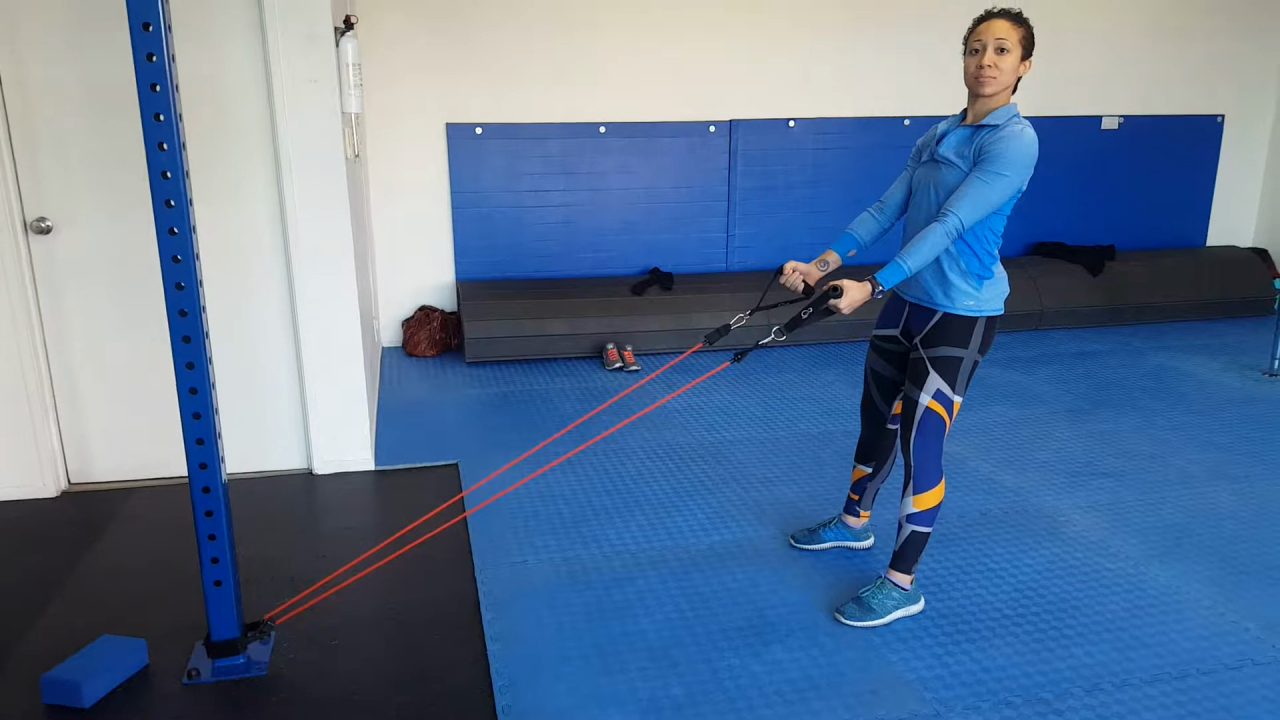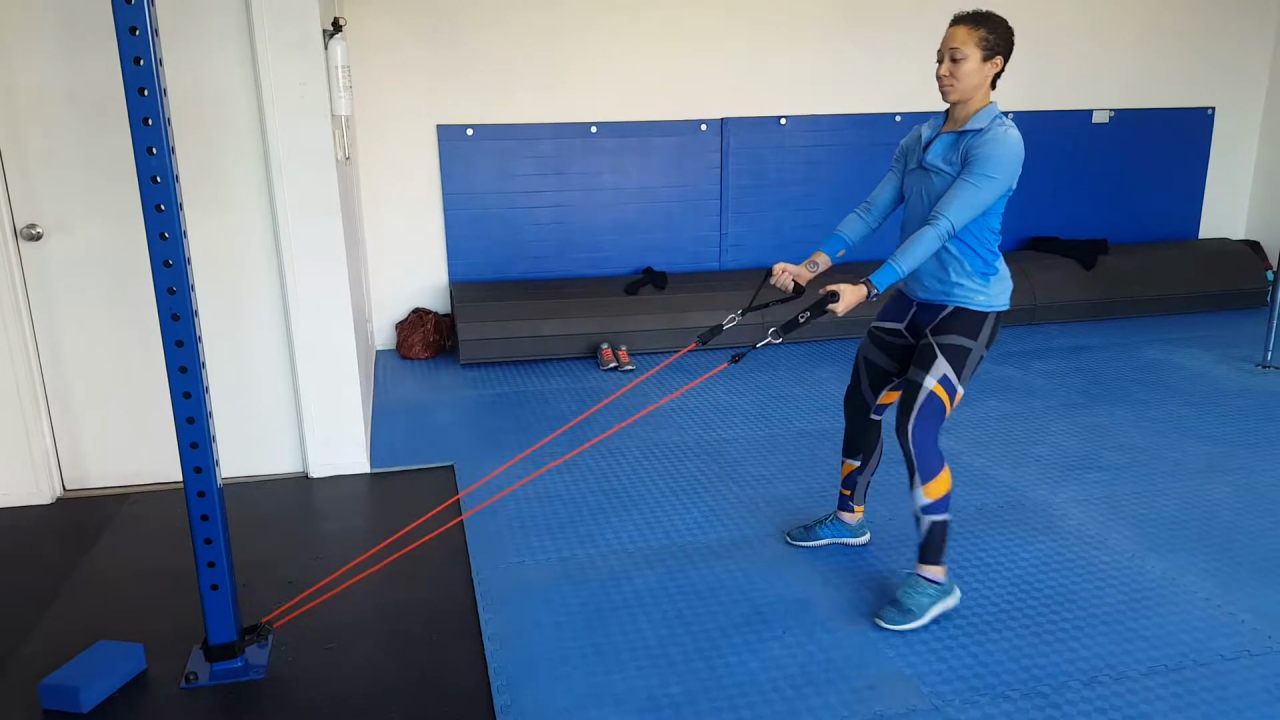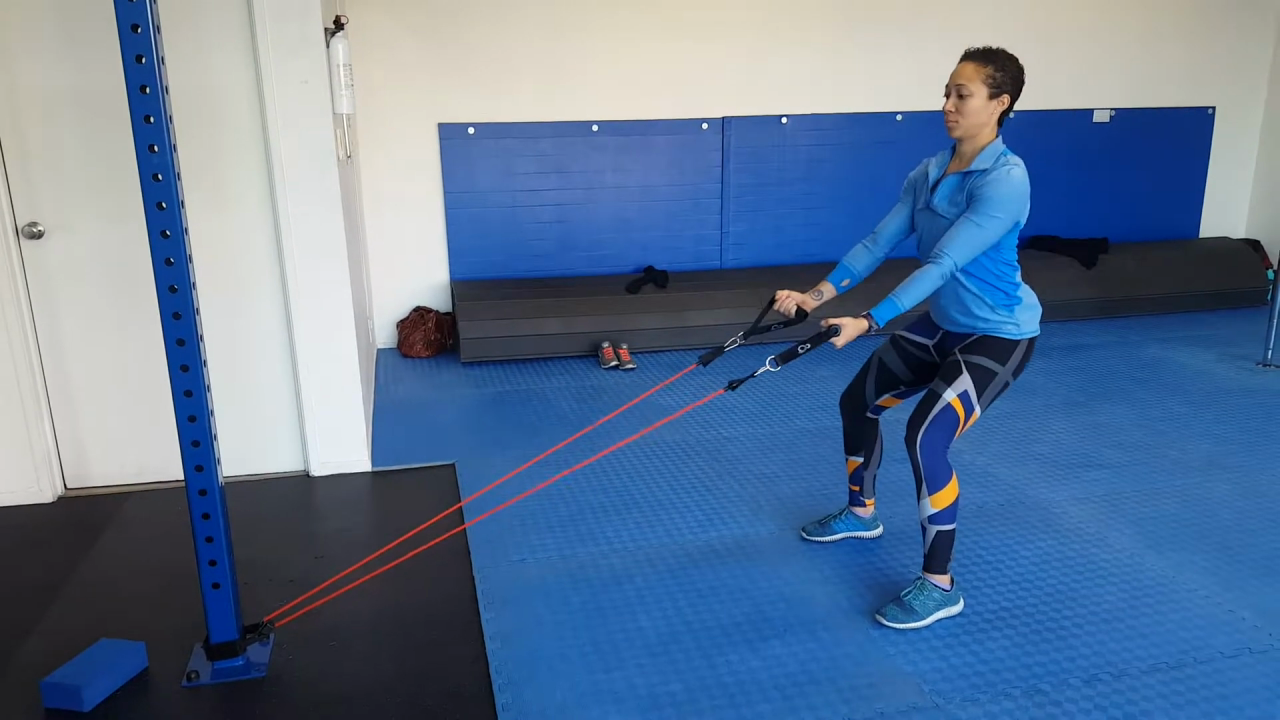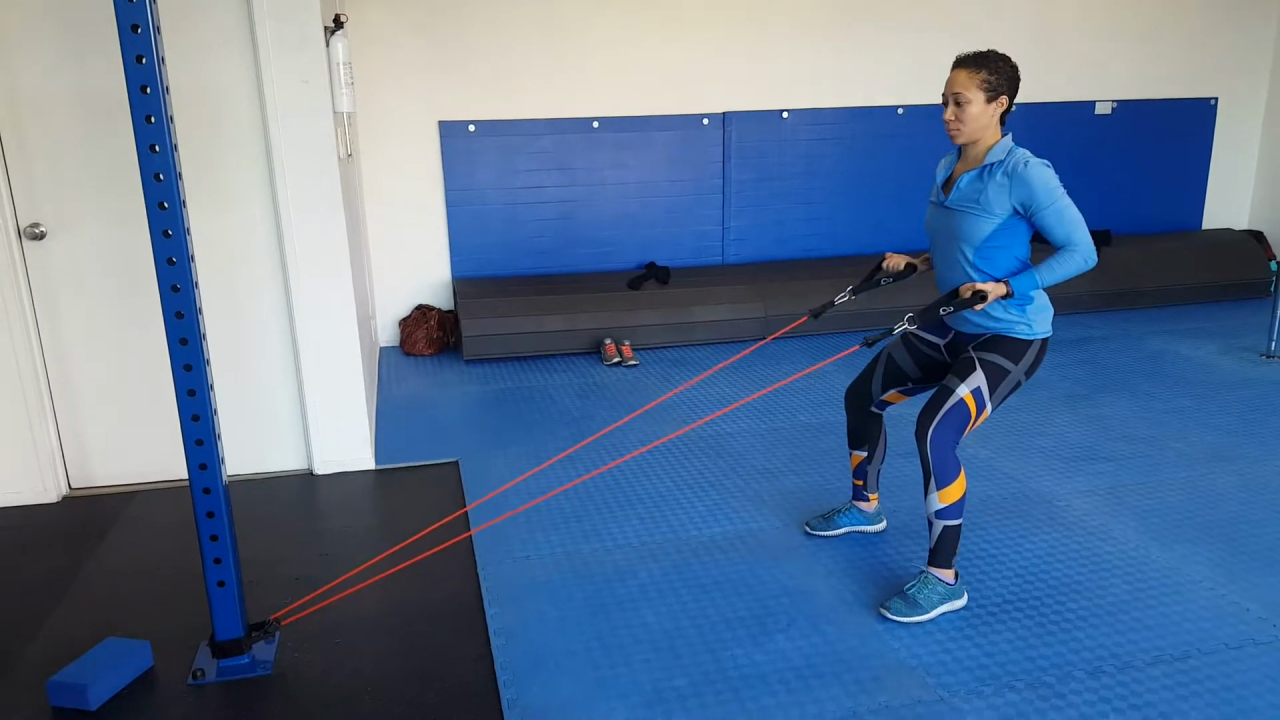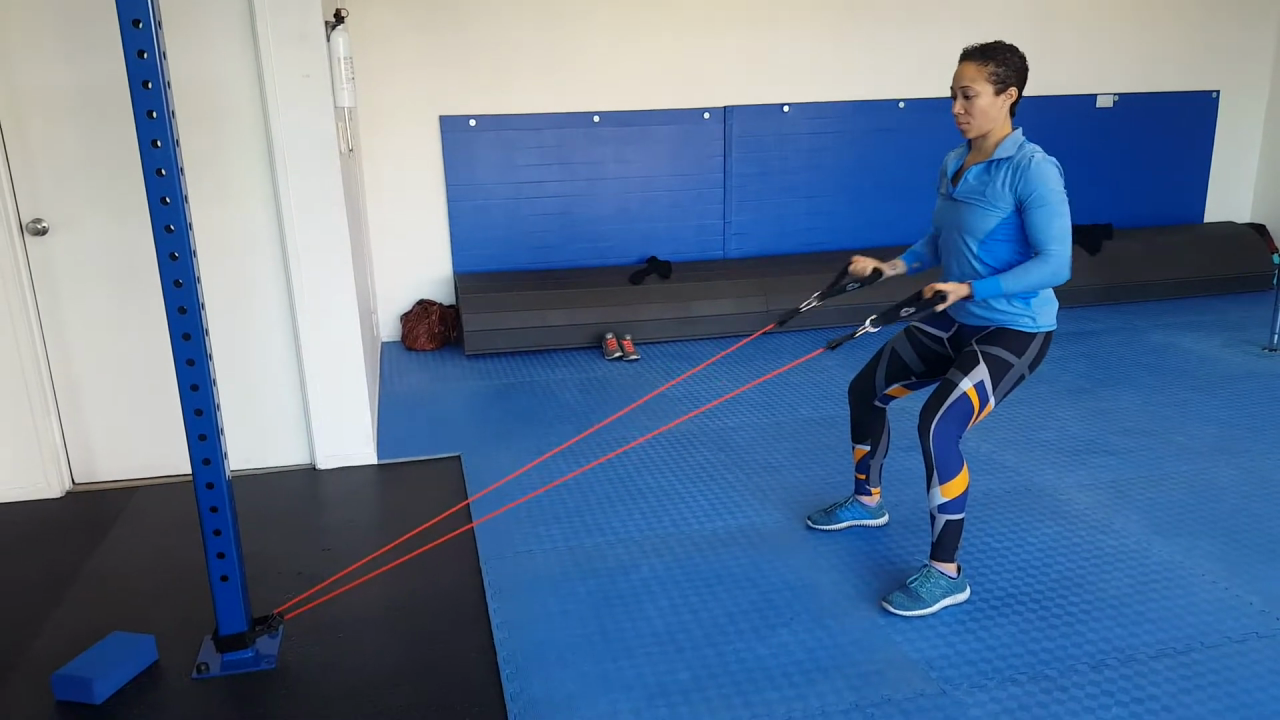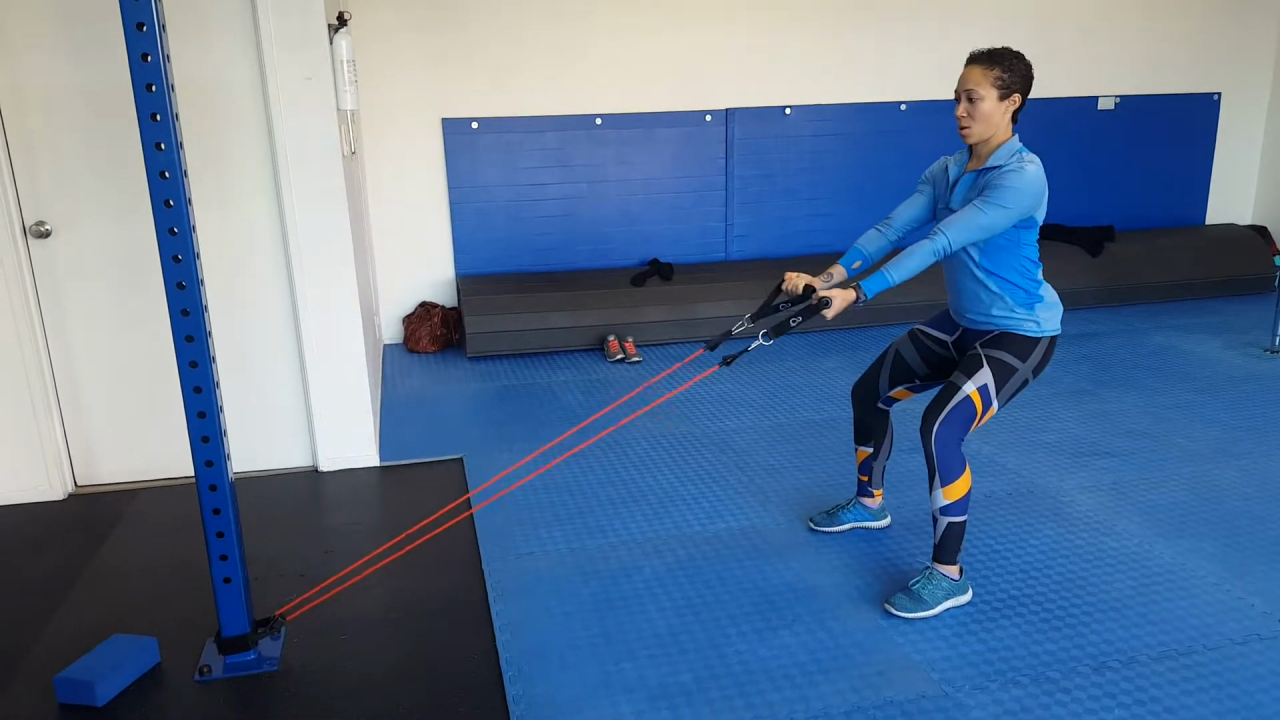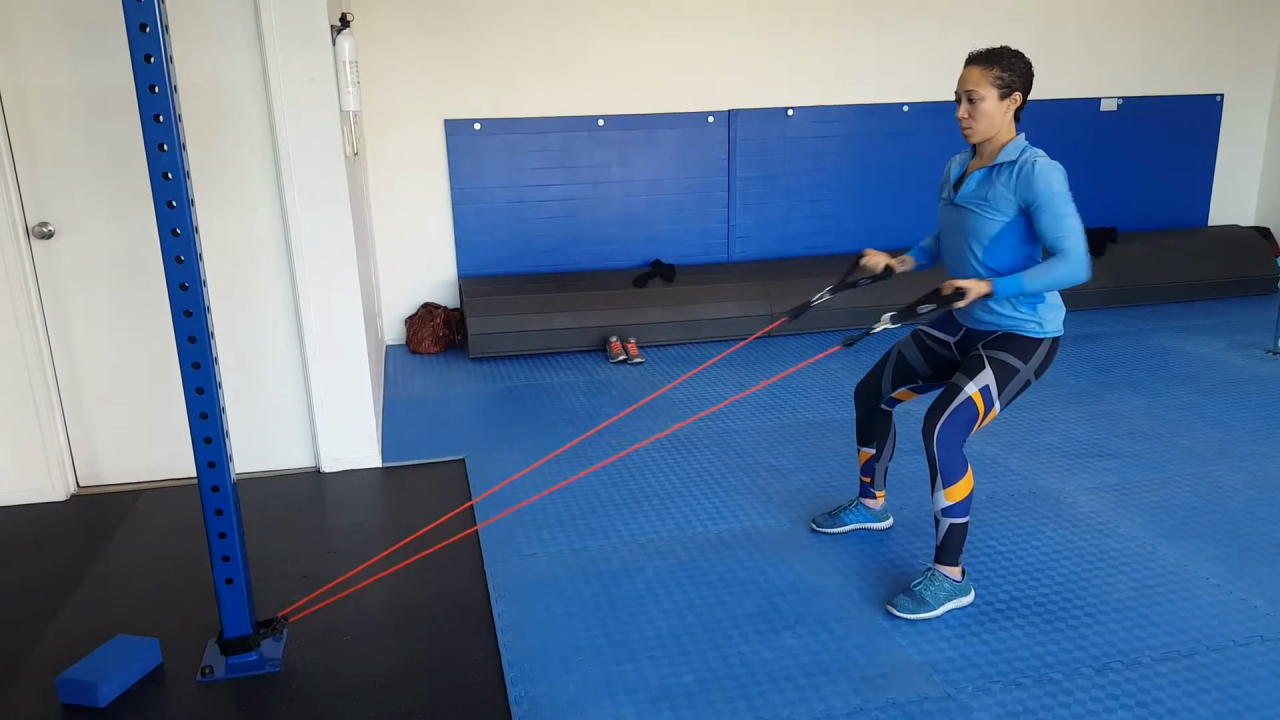
dt=0.7s
person 1, frame 1
left shoulder: (1014, 141)
right shoulder: (937, 136)
left elbow: (949, 225)
right elbow: (886, 210)
left wrist: (870, 286)
right wrist: (822, 263)
left hip: (960, 313)
right hip: (907, 301)
left knee: (920, 437)
right knee: (877, 416)
left ankle: (902, 583)
right ankle: (853, 522)
person 1, frame 2
left shoulder: (999, 143)
right shoulder: (919, 138)
left elbow: (940, 228)
right elbow: (872, 210)
left wrist: (866, 288)
right wrist: (812, 265)
left hip: (967, 308)
right hip: (912, 298)
left knee: (917, 426)
right knee: (860, 404)
left ankle: (935, 577)
right ankle: (848, 518)
person 1, frame 3
left shoulder: (1005, 181)
right shoulder: (928, 173)
left elbow: (941, 265)
right elbow: (878, 243)
left wrist: (867, 322)
right wrist: (816, 295)
left hip: (998, 335)
right hip: (942, 324)
left knee: (925, 437)
right knee: (858, 401)
left ankle: (940, 584)
right ankle: (861, 512)
person 1, frame 4
left shoulder: (1025, 174)
right shoulder: (946, 170)
left elbow: (1081, 252)
left wrist: (1005, 288)
right wrist: (917, 264)
left hip: (1011, 335)
right hip: (953, 326)
left knee: (934, 430)
right knee: (862, 395)
left ankle: (944, 579)
right ankle: (865, 506)
person 1, frame 5
left shoulder: (1032, 169)
right shoulder: (954, 164)
left elbow: (1056, 263)
left wrist: (971, 288)
right wrist: (892, 266)
left hip: (1015, 328)
right hip: (957, 320)
left knee: (938, 425)
right knee: (866, 390)
left ankle: (946, 573)
right ankle: (867, 501)
person 1, frame 6
left shoulder: (1021, 177)
right shoulder: (946, 170)
left elbow: (939, 243)
right elbow: (892, 229)
left wrist: (857, 293)
right wrist: (827, 277)
left hip: (1019, 332)
right hip: (962, 322)
left knee: (940, 427)
right knee: (869, 392)
left ankle: (948, 575)
right ankle: (869, 503)
person 1, frame 7
left shoulder: (1037, 174)
right shoulder: (956, 169)
left elbow: (1073, 264)
left wrist: (991, 287)
right wrist: (898, 263)
left hip: (1022, 332)
right hip: (964, 323)
left knee: (942, 428)
right knee: (872, 392)
left ankle: (950, 575)
right ankle: (871, 503)
